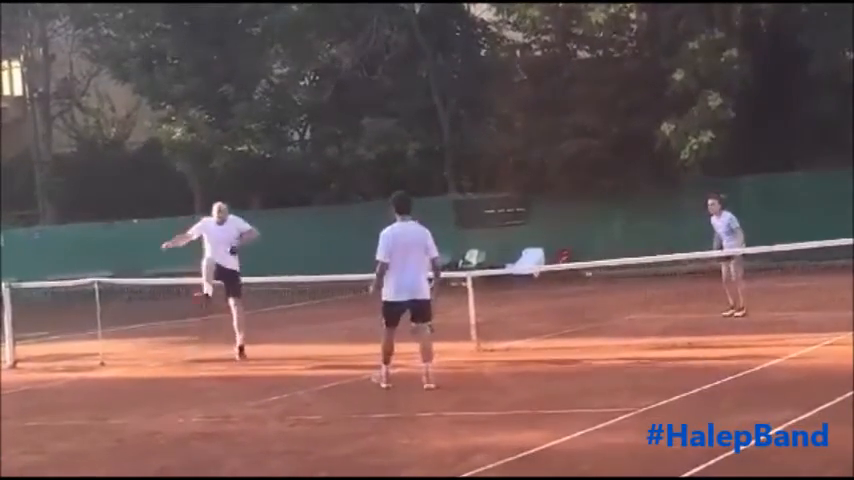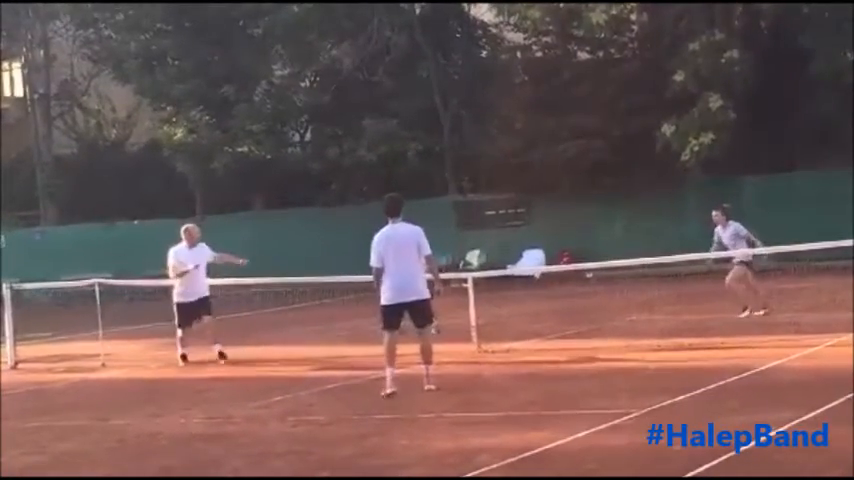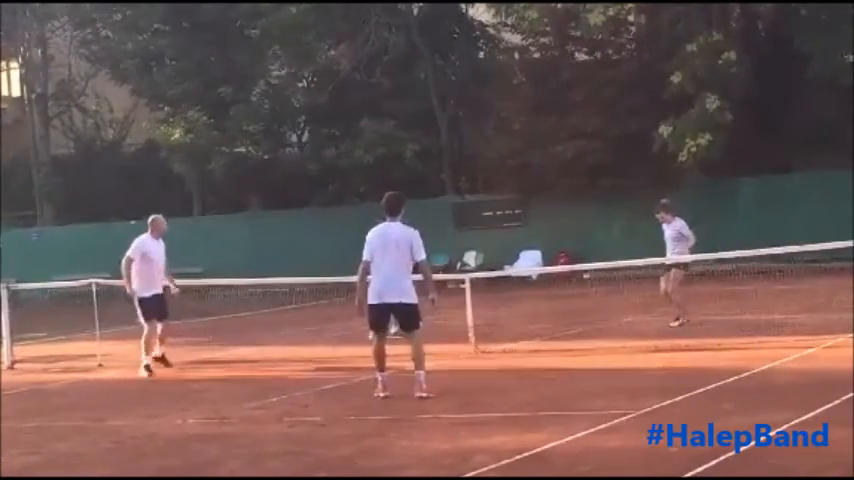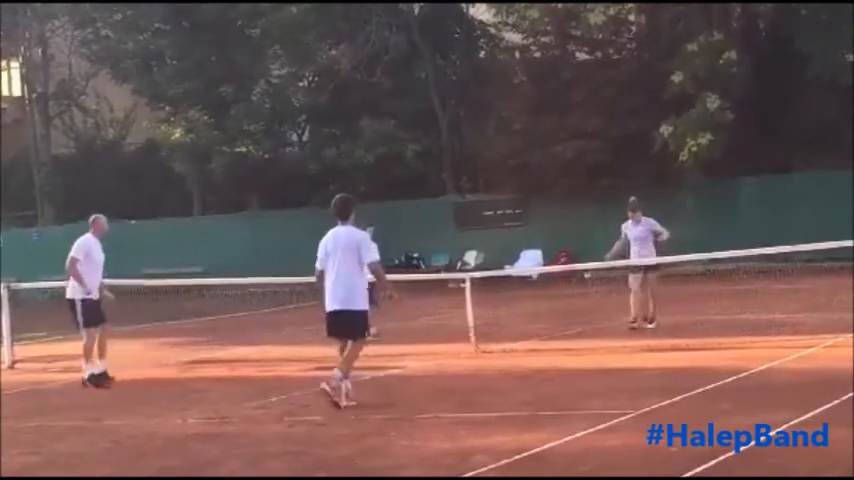
dt=0.7s
person 1, frame 1
left shoulder: (388, 233)
right shoulder: (423, 232)
left elbow: (383, 264)
right elbow: (435, 262)
left wrist: (376, 284)
right wrist: (436, 281)
left hip: (394, 292)
right hip: (420, 291)
left knee: (389, 332)
right knee: (423, 331)
left ankle: (384, 376)
right ankle: (428, 377)
person 1, frame 2
left shoulder: (379, 237)
right shoulder: (416, 231)
left elbow: (377, 270)
right elbow: (429, 259)
left wrist: (379, 288)
right wrist: (437, 281)
left hip: (391, 294)
right hip: (418, 292)
left knee: (390, 335)
right knee: (424, 333)
left ankle: (390, 382)
right ankle: (428, 379)
person 1, frame 3
left shoulder: (373, 233)
right shoulder: (410, 234)
left elbow: (364, 266)
right elbow: (423, 265)
left wrist: (359, 294)
right wrist: (432, 290)
left hip: (377, 295)
right hip: (404, 294)
left knee: (379, 338)
right knee: (414, 338)
left ankle: (382, 385)
right ankle: (421, 385)
person 1, frame 4
left shoulder: (327, 239)
right shoulder: (360, 236)
left elbow: (319, 274)
right elbow: (374, 267)
right wrist: (385, 288)
left hip: (334, 301)
right hip: (355, 300)
left knee: (344, 345)
right knee: (356, 344)
left ankle: (346, 393)
right ankle: (333, 382)
person 2, frame 1
left shoulder: (234, 221)
right shoulder: (205, 223)
left elbow: (254, 233)
right elbow: (186, 237)
left wrist: (241, 241)
right wrist: (171, 243)
left hip: (231, 268)
right hip: (213, 265)
left knee: (236, 304)
right knee: (209, 261)
left ankle: (240, 343)
right ankle: (207, 293)
person 2, frame 2
left shoulder: (202, 248)
right shoulder: (175, 252)
left elbow: (217, 257)
right elbow: (173, 274)
left wrist: (238, 260)
right wrist: (188, 269)
left hip: (202, 294)
right hip: (183, 297)
left knee: (207, 323)
right knee: (183, 330)
left ankle: (218, 349)
right ankle: (182, 353)
person 2, frame 3
left shoulder: (160, 243)
right shoulder: (141, 243)
right elbow: (125, 263)
left wrist: (171, 282)
right wrist: (129, 285)
left hip: (157, 291)
right hip: (142, 293)
left knee: (162, 324)
right knee: (149, 327)
left ankle: (159, 353)
right ankle: (145, 364)
person 2, frame 4
left shoulder: (96, 244)
right shoulder: (84, 242)
right elbow: (70, 265)
left wrist: (103, 290)
right wrist: (84, 286)
left hip: (92, 296)
right hip: (80, 296)
left knee: (103, 330)
right knee: (90, 333)
left ankle: (100, 371)
right ankle: (90, 374)
person 3, frame 1
left shoulder: (729, 217)
right shoulder: (713, 220)
left elbow: (740, 233)
left wrist: (738, 250)
right wrist: (715, 250)
right hip: (725, 251)
left knee: (736, 279)
right knee: (726, 280)
left ankle: (742, 307)
right ankle: (733, 306)
person 3, frame 2
left shoulder: (735, 226)
right shoulder: (717, 230)
left elbow: (751, 237)
right elbow: (716, 245)
left wrist: (761, 248)
left hip: (744, 259)
right hip: (736, 259)
left knee: (729, 282)
right knee: (750, 285)
left ankle: (747, 306)
right ankle: (764, 307)
person 3, frame 3
left shoulder: (680, 224)
right shoulder: (664, 226)
left elbow: (692, 239)
left wrist: (684, 249)
left hip: (680, 261)
right hip: (669, 260)
left knee: (672, 289)
right knee: (664, 290)
left ankle: (681, 317)
right ankle: (683, 314)
person 3, frame 4
left shoulder: (650, 223)
right shoulder: (625, 227)
left elbow: (665, 231)
right elbow: (622, 242)
left wrist: (663, 237)
right wrist: (611, 254)
left knee: (650, 292)
right knee: (635, 291)
left ankle: (651, 318)
right ankle: (634, 320)
